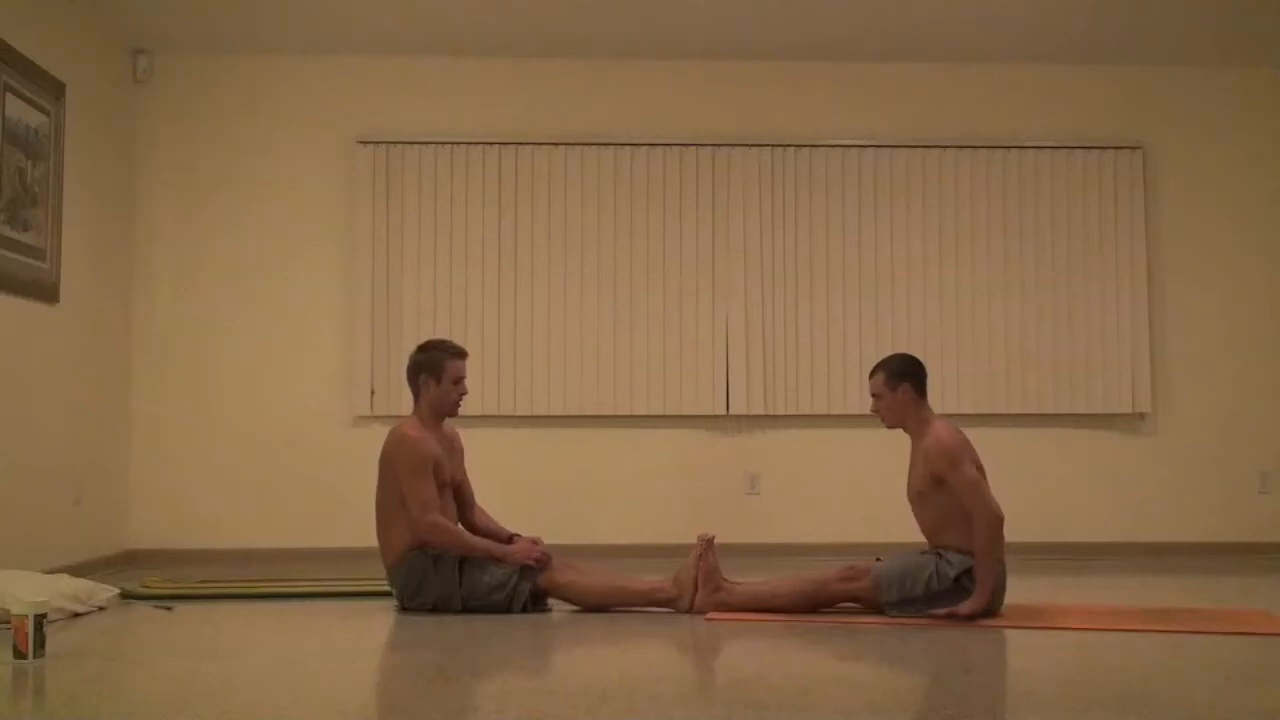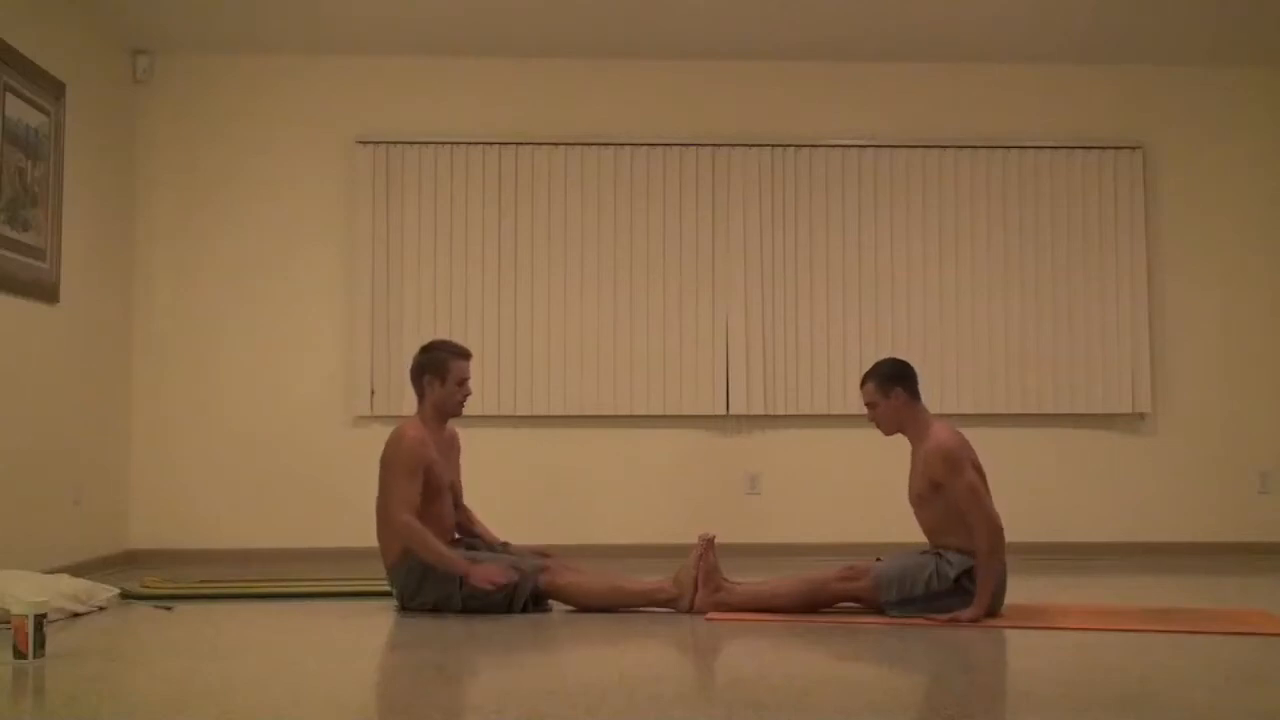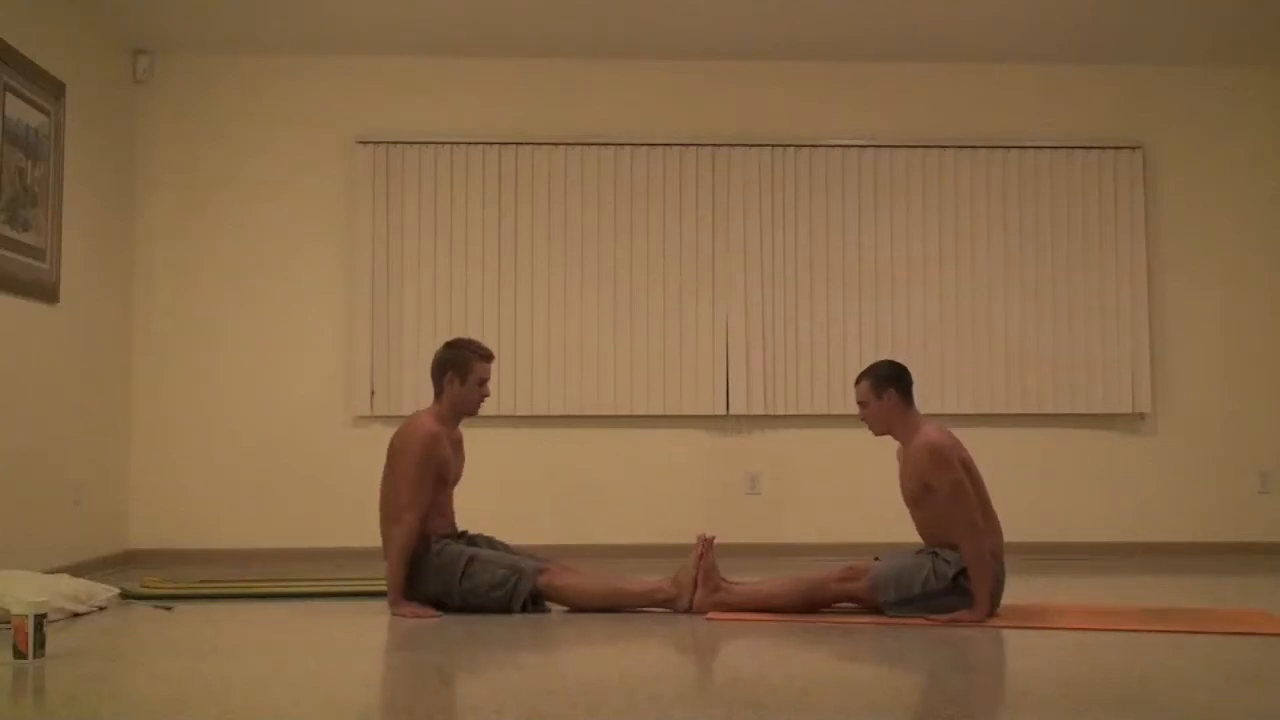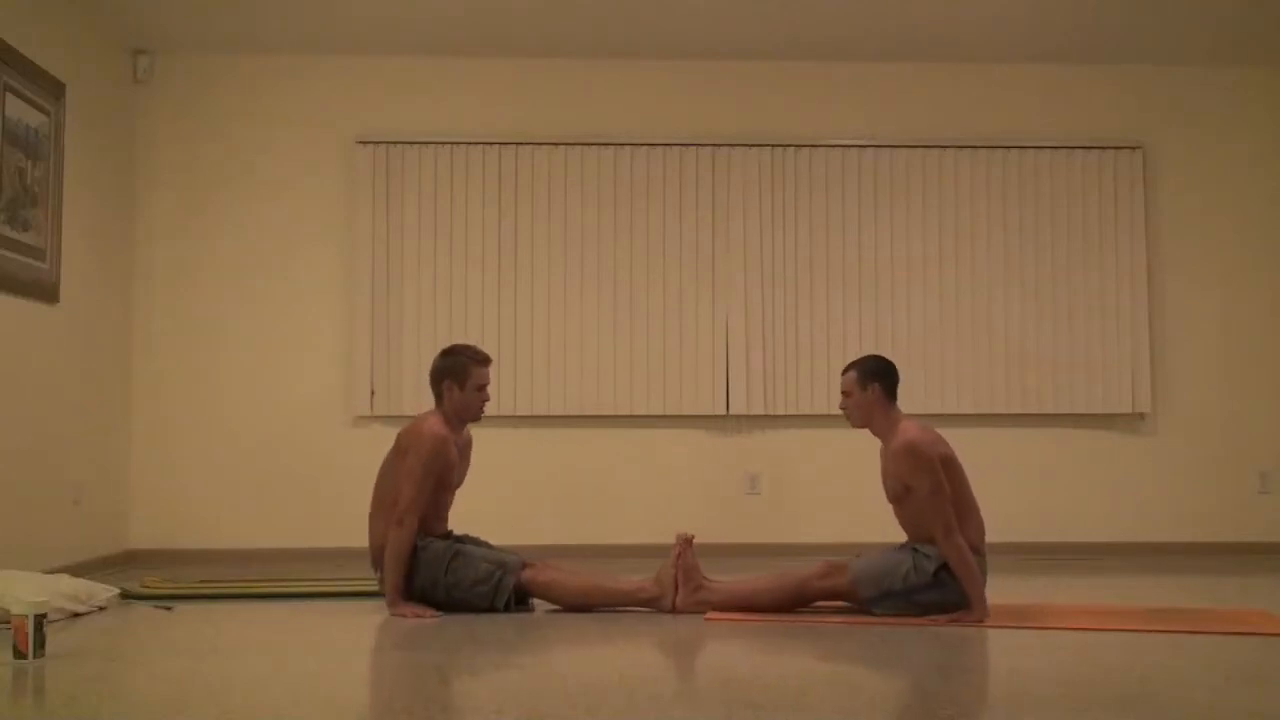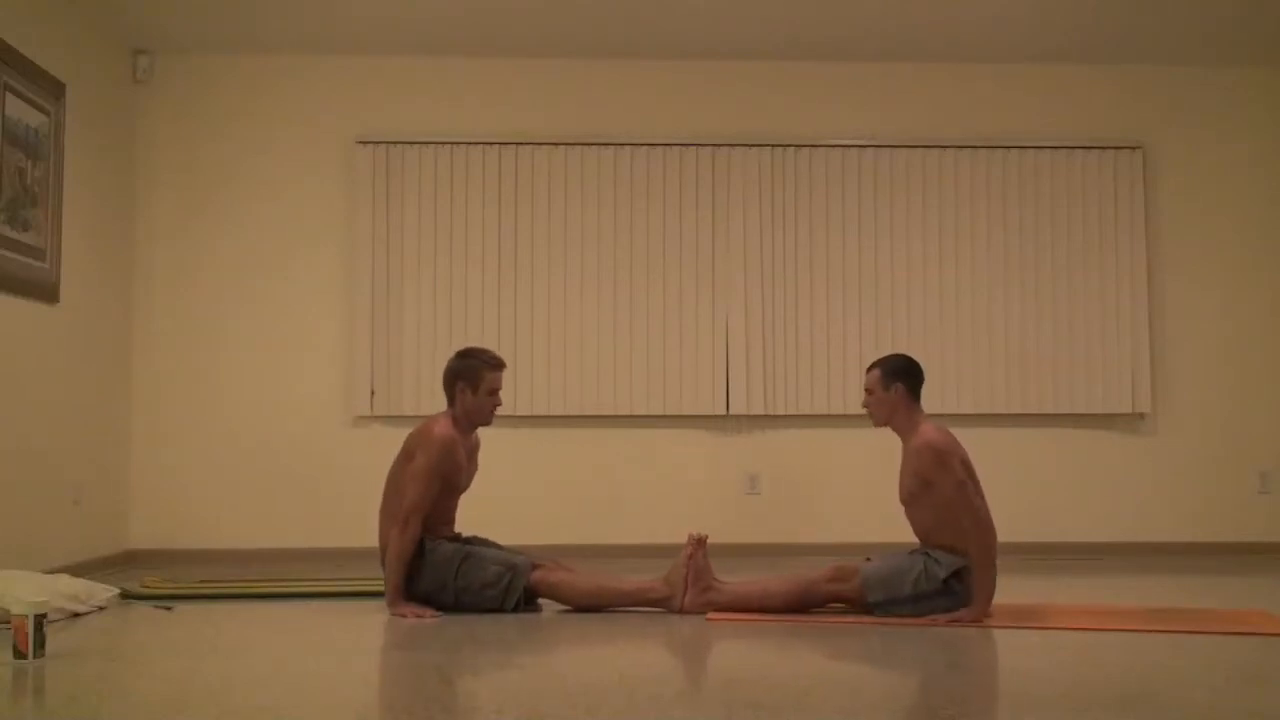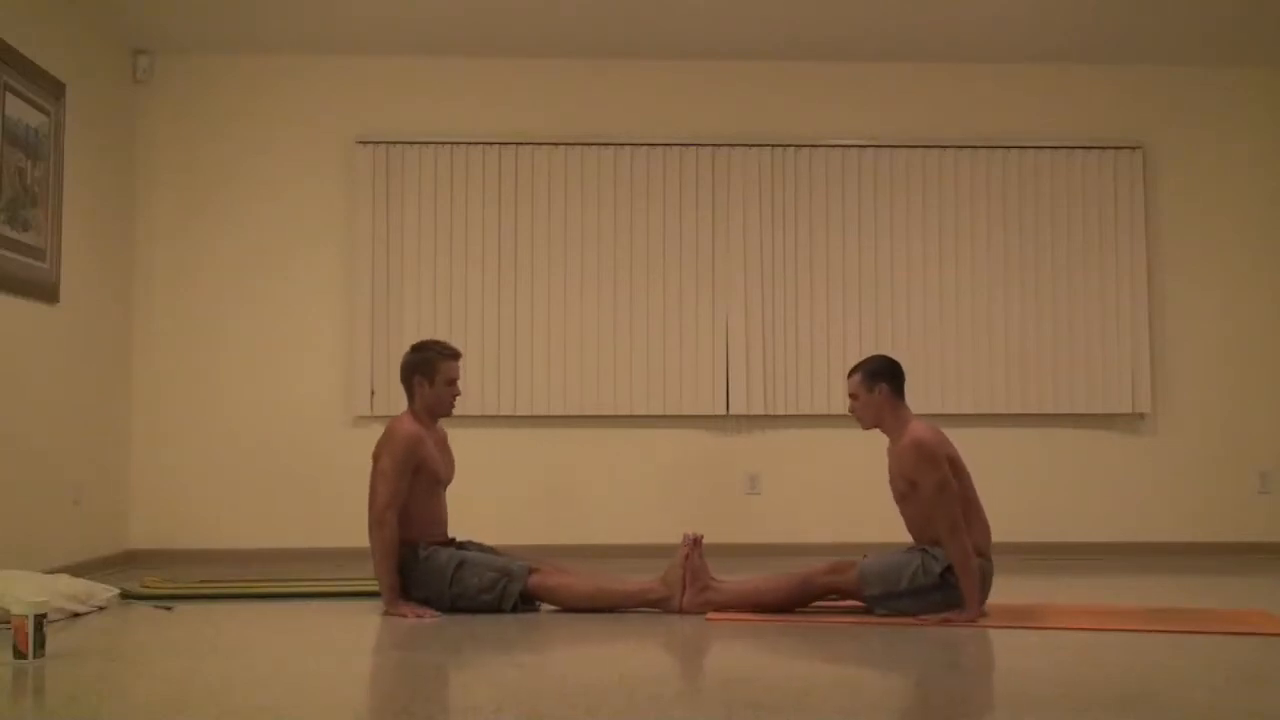
dt=0.7s
person 1, frame 1
left shoulder: (449, 438)
right shoulder: (411, 441)
left elbow: (469, 511)
right elbow: (429, 524)
left wrist: (513, 540)
right wrist: (504, 551)
left hip: (442, 559)
right hip: (420, 572)
left knee: (549, 566)
right knee: (544, 573)
left ankle: (668, 590)
right ankle: (672, 593)
person 1, frame 2
left shoulder: (448, 438)
right shoulder: (411, 442)
right elbow: (403, 523)
left wrist: (507, 548)
right wrist: (466, 570)
left hip: (446, 555)
right hip: (420, 571)
left knee: (553, 567)
right knee: (543, 575)
left ankle: (668, 590)
right ankle: (672, 592)
person 1, frame 3
left shoulder: (451, 434)
right shoulder: (426, 434)
right elbow: (406, 518)
right wrist: (398, 598)
left hip: (448, 546)
right hip: (425, 561)
left knee: (550, 568)
right knee: (543, 578)
left ankle: (666, 591)
right ankle: (670, 594)
person 1, frame 4
left shoulder: (462, 438)
right shoulder: (433, 436)
right elbow: (405, 519)
right wrist: (395, 598)
left hip: (434, 548)
right hip: (413, 560)
left knee: (536, 567)
right knee: (527, 574)
left ankle: (651, 590)
right ankle: (653, 592)
person 1, frame 5
left shoulder: (470, 440)
right shoulder: (440, 438)
right elbow: (406, 519)
right wrist: (396, 598)
left hip: (440, 551)
right hip: (420, 562)
left knee: (547, 566)
right knee: (537, 575)
left ankle: (660, 590)
right ankle: (664, 593)
person 1, frame 6
left shoulder: (436, 434)
right shoulder: (405, 436)
right elbow: (382, 518)
right wrist: (393, 599)
left hip: (440, 553)
right hip: (416, 565)
left knee: (541, 569)
right knee: (532, 579)
left ankle: (655, 591)
right ankle: (659, 593)
person 2, frame 1
left shoulder: (939, 443)
right shoulder: (924, 442)
left elbow: (990, 515)
left wrist: (979, 598)
left hip: (966, 577)
right hip: (952, 567)
left knee: (849, 581)
right knee: (852, 575)
left ankle: (724, 597)
right ankle: (729, 592)
person 2, frame 2
left shoulder: (940, 447)
right shoulder: (925, 444)
left elbow: (989, 526)
left wrist: (980, 605)
left hip: (966, 576)
right hip: (952, 567)
left knee: (848, 580)
right knee: (851, 576)
left ankle: (725, 596)
right ankle: (729, 591)
person 2, frame 3
left shoulder: (929, 447)
right shoulder: (910, 450)
left elbow: (972, 529)
left wrist: (981, 607)
left hip: (963, 575)
right hip: (948, 565)
left knee: (845, 582)
right knee: (846, 577)
left ankle: (724, 597)
right ankle: (728, 592)
person 2, frame 4
left shoulder: (908, 446)
right shoulder: (893, 445)
left elbow: (947, 531)
left wrist: (977, 606)
left hip: (946, 572)
right hip: (933, 562)
left knee: (826, 579)
right knee: (828, 575)
left ankle: (704, 596)
right ankle: (709, 592)
person 2, frame 5
left shoulder: (927, 445)
right shoulder: (917, 442)
left elbow: (979, 522)
left wrist: (978, 604)
left hip: (955, 576)
right hip: (941, 565)
left knee: (835, 581)
right knee: (838, 576)
left ankle: (713, 596)
right ankle: (717, 591)
person 2, frame 6
left shoulder: (916, 444)
right shoulder: (901, 443)
left elbow: (953, 527)
left wrist: (971, 607)
left hip: (951, 573)
right hip: (939, 564)
left knee: (833, 575)
right knee: (835, 574)
left ankle: (709, 596)
right ankle: (716, 591)
